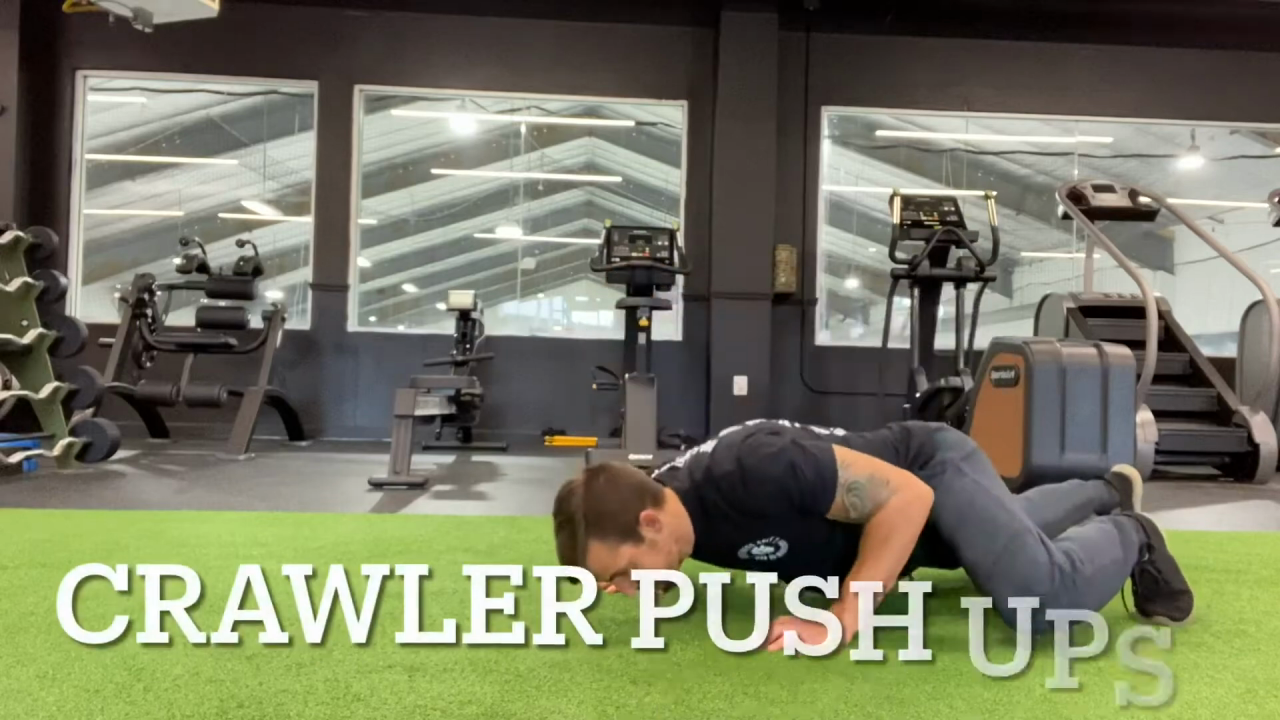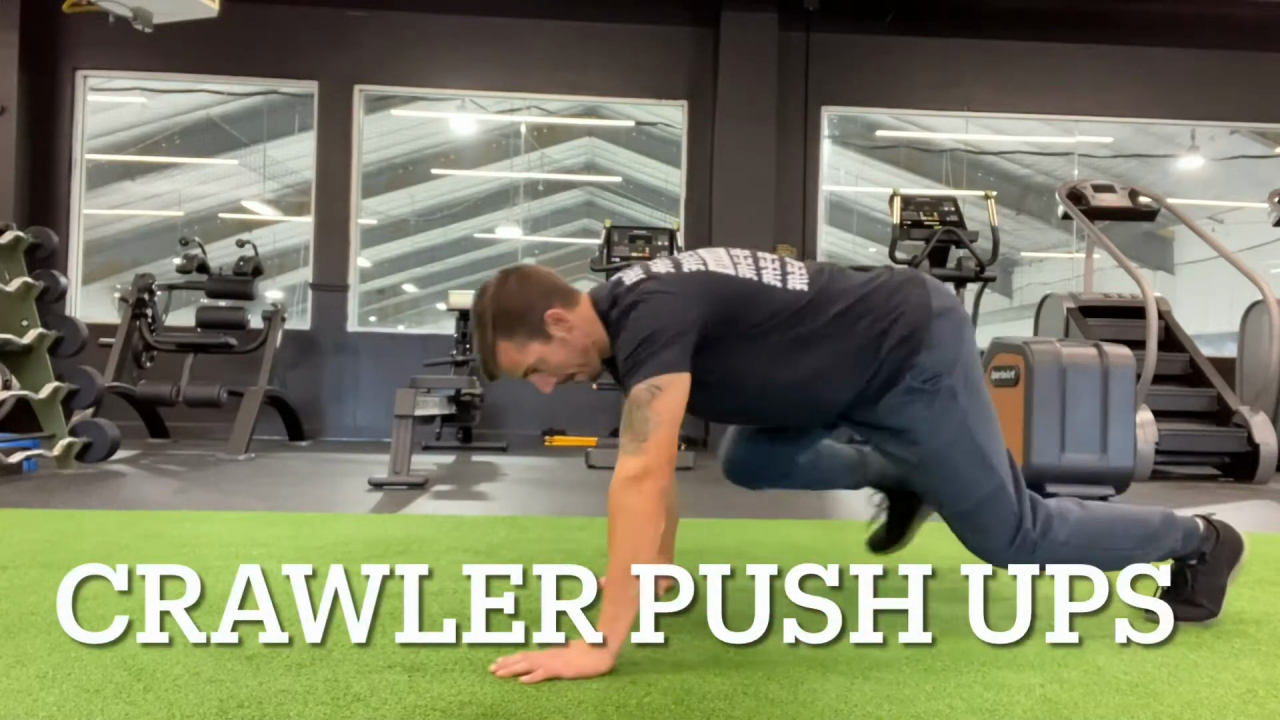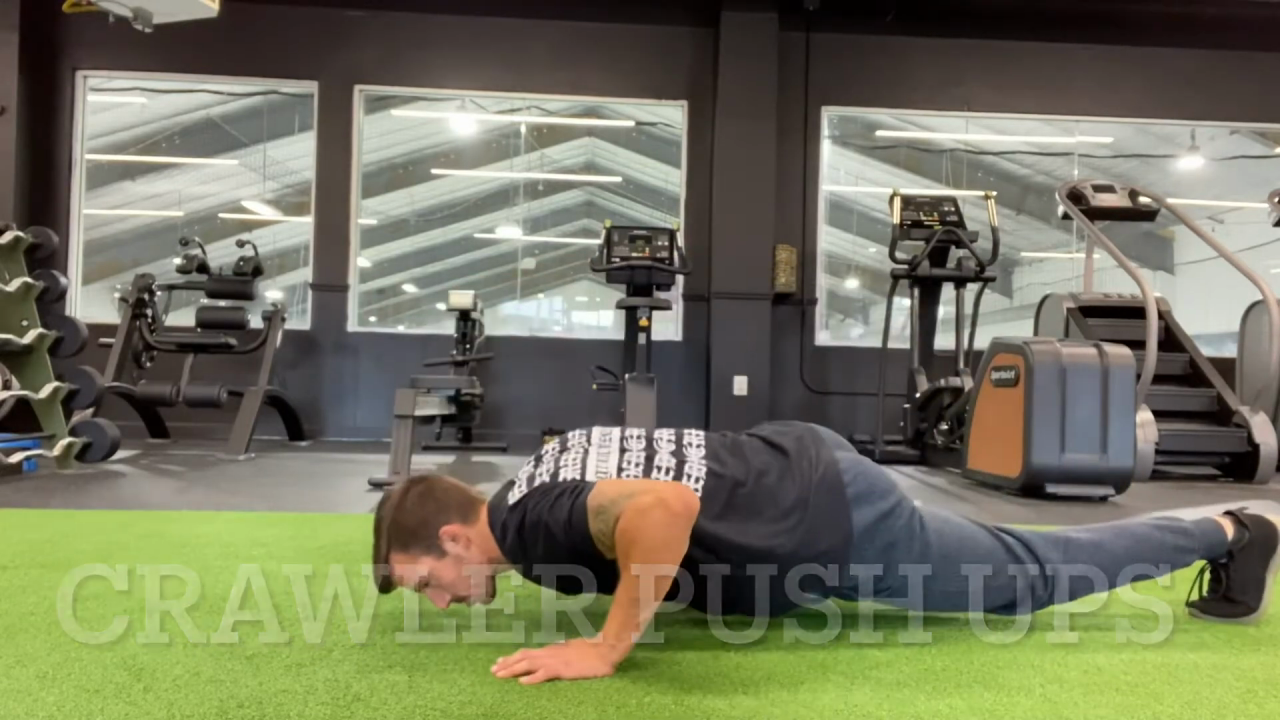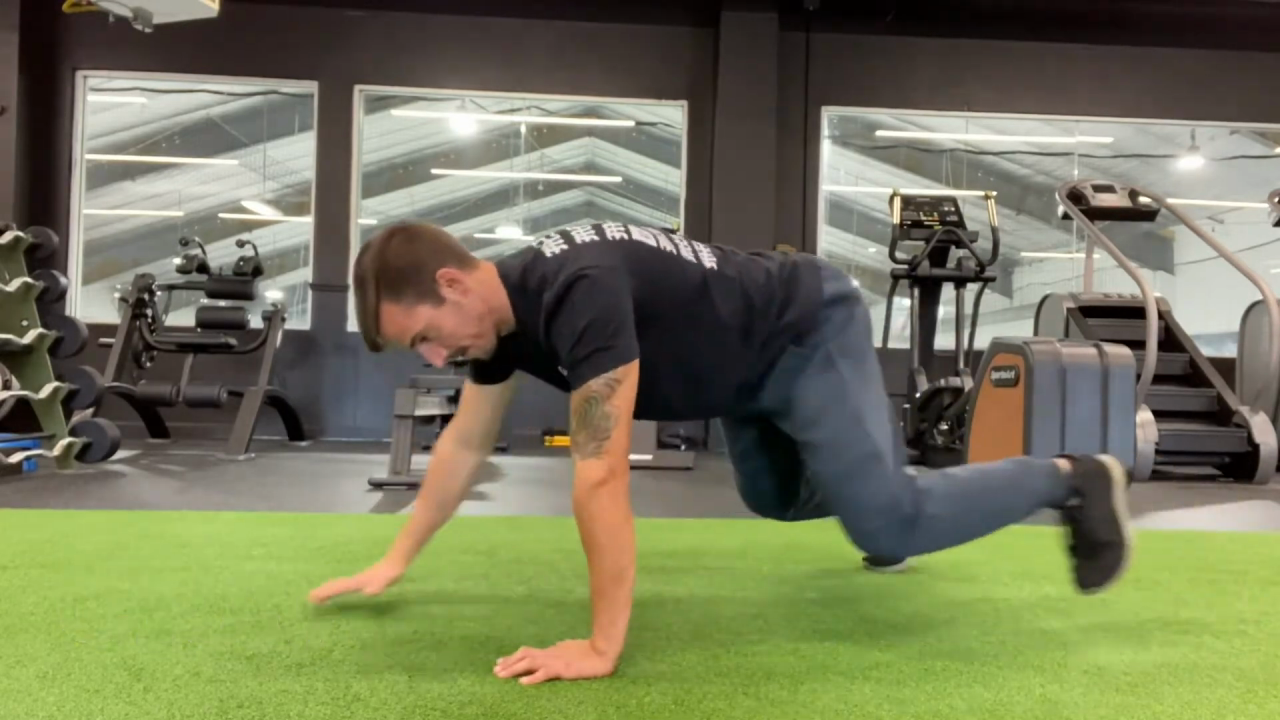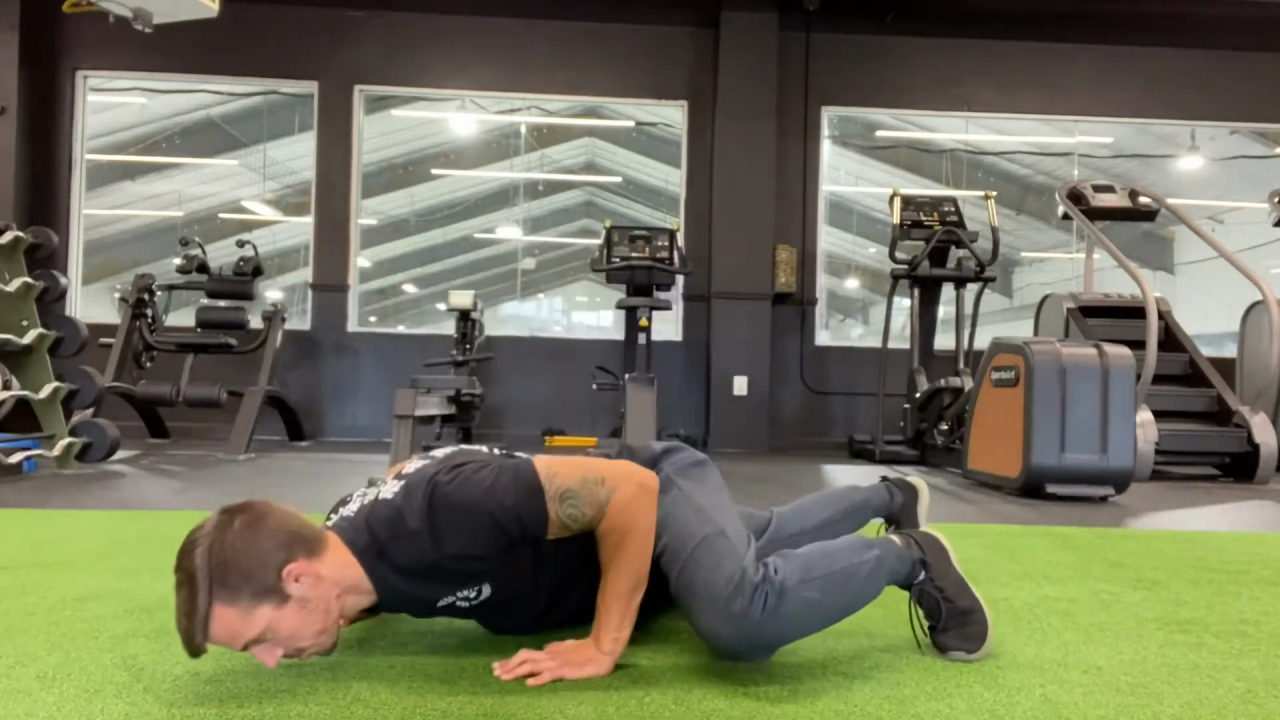
dt=1s
person 1, frame 1
left shoulder: (749, 472)
right shoulder: (674, 495)
left elbow: (907, 495)
left wrist: (844, 618)
right wrist: (662, 572)
left hip: (930, 469)
right hip: (894, 500)
left knee: (1037, 593)
right knee: (1007, 529)
left ankle: (1127, 539)
right ankle: (1110, 490)
person 1, frame 2
left shoulder: (648, 318)
right shoulder: (626, 327)
left elbow: (640, 477)
right elbow: (654, 463)
left wrist: (604, 643)
right wrist: (657, 569)
left hip: (914, 348)
right hip: (852, 361)
left knee: (1008, 532)
right knee: (749, 461)
left ankle: (1196, 540)
right ankle: (902, 482)
person 1, frame 3
left shoulder: (538, 526)
right shoulder: (539, 485)
left elbow: (667, 506)
left wrist: (607, 645)
right wrist: (642, 578)
left hip: (838, 525)
right hip: (802, 461)
left knee: (1029, 578)
person 1, frame 4
left shoulder: (575, 292)
right shoulder: (500, 310)
left elbow: (600, 474)
right elbow: (463, 444)
left wrist: (605, 644)
right wrist: (394, 563)
left hip: (806, 328)
right hip: (748, 360)
left knee: (884, 519)
right knee: (775, 497)
left ankle: (1070, 484)
right ankle: (951, 502)
person 1, frame 5
left shoulder: (440, 515)
right shoulder: (349, 544)
left elbow: (630, 487)
left wrist: (603, 645)
right wrist: (373, 601)
left hip: (661, 487)
right hip: (617, 509)
left knee: (740, 613)
right knee: (762, 538)
left ankle: (905, 559)
right ankle: (890, 497)
